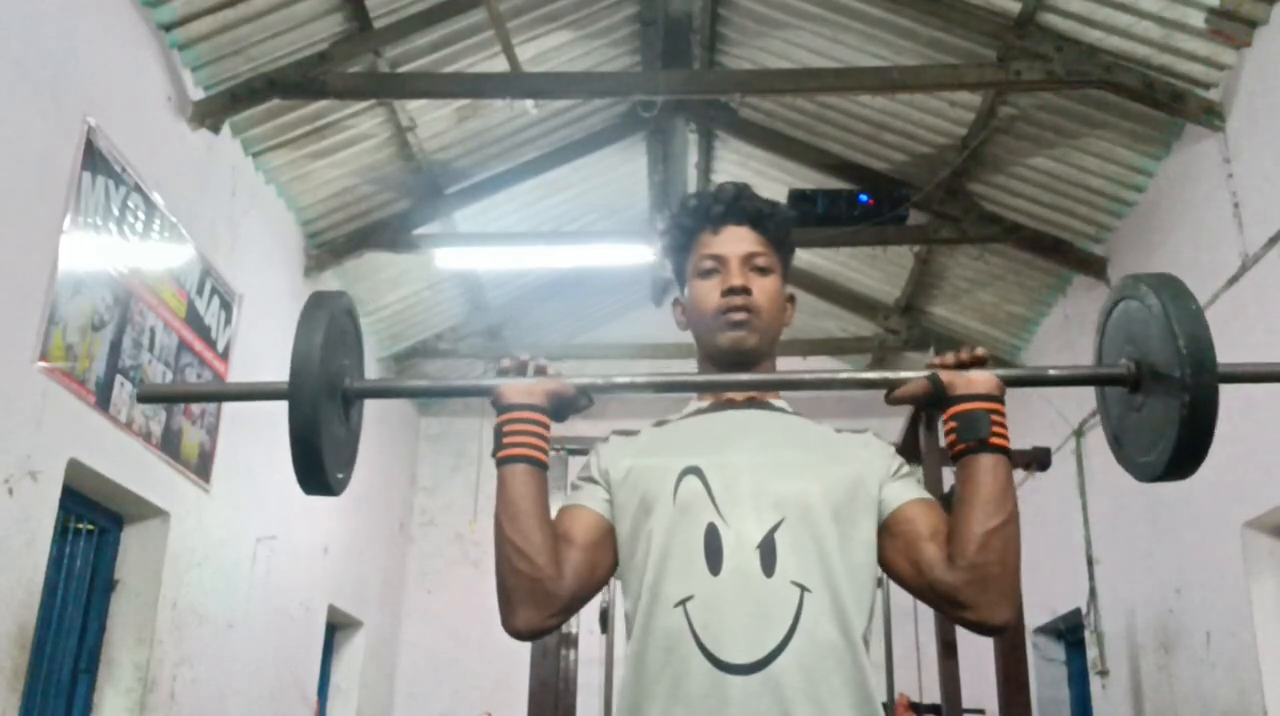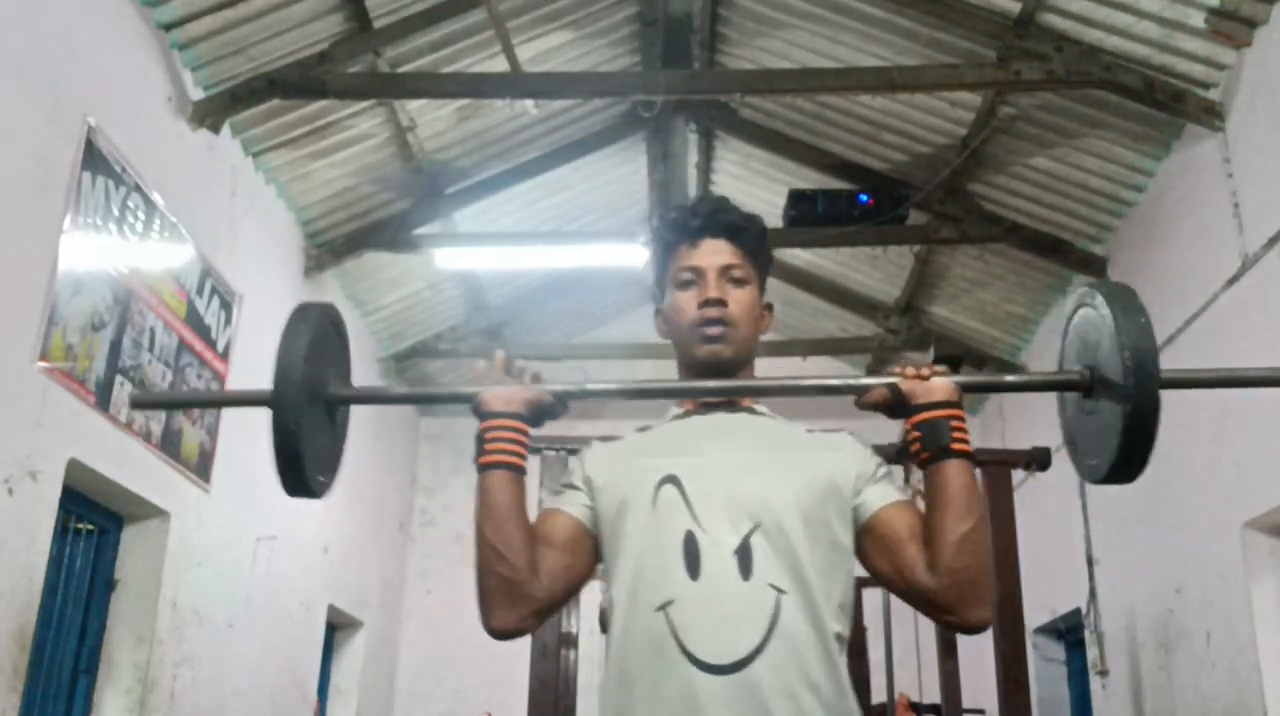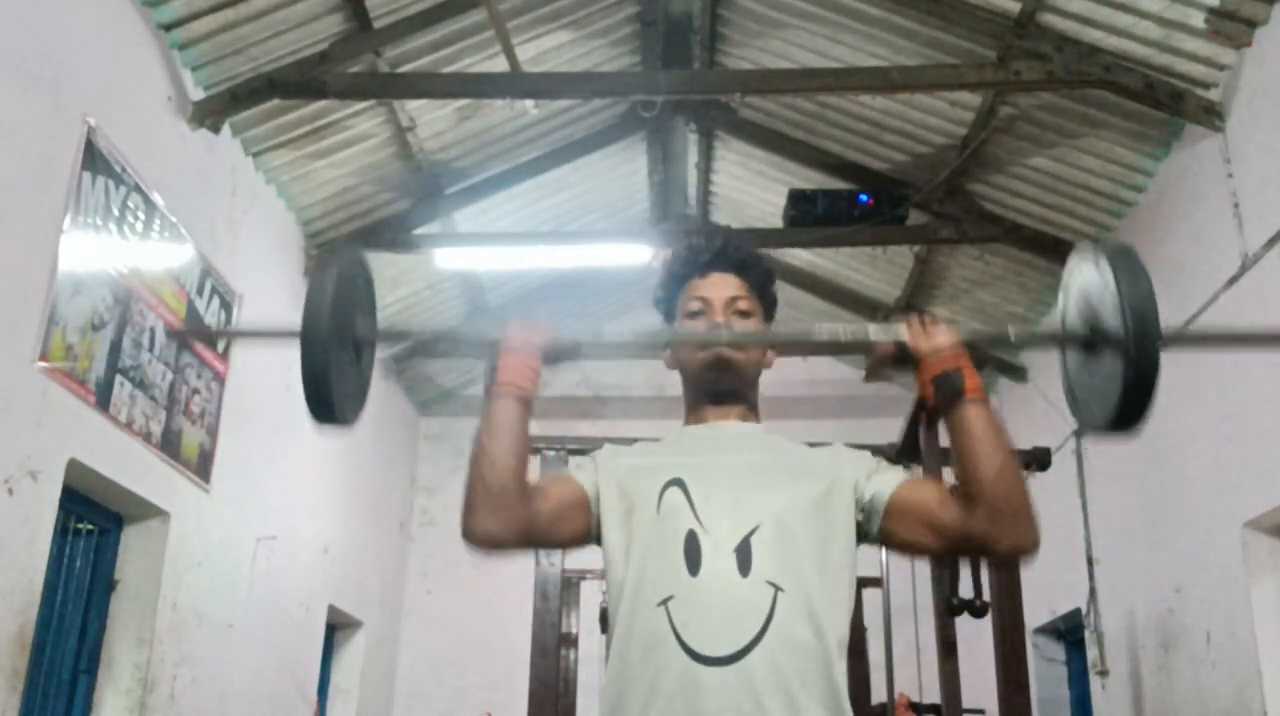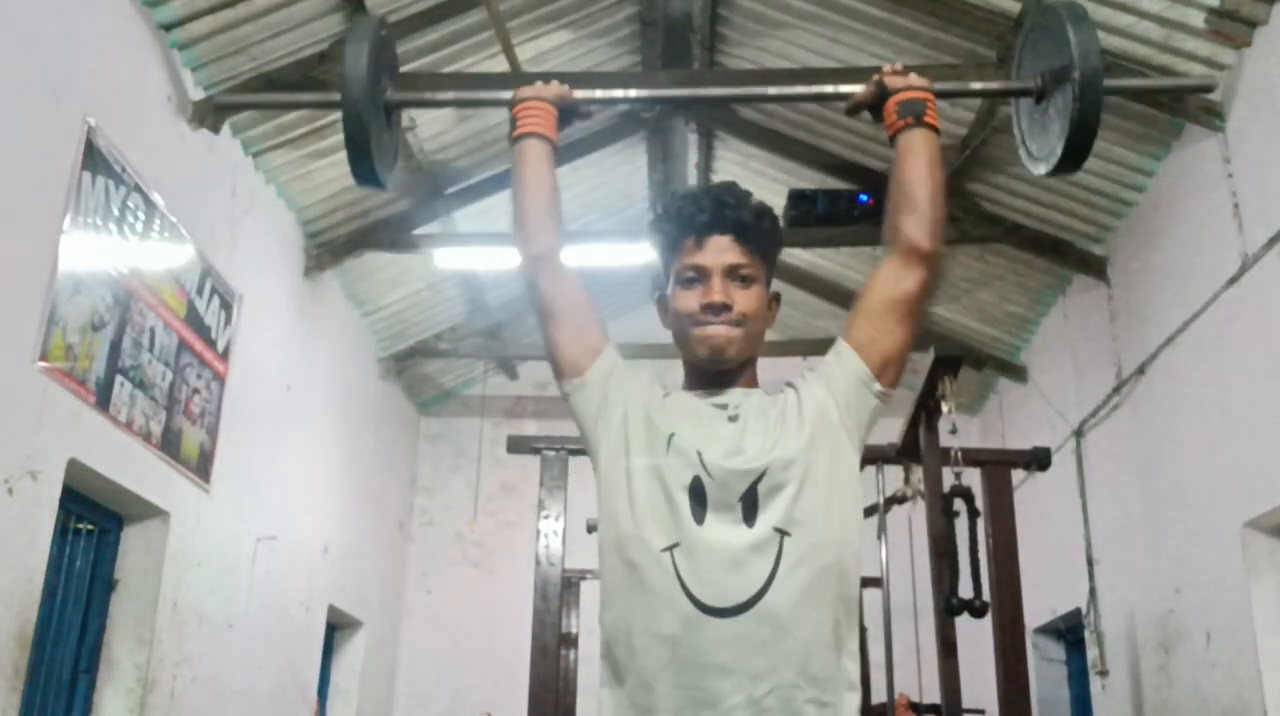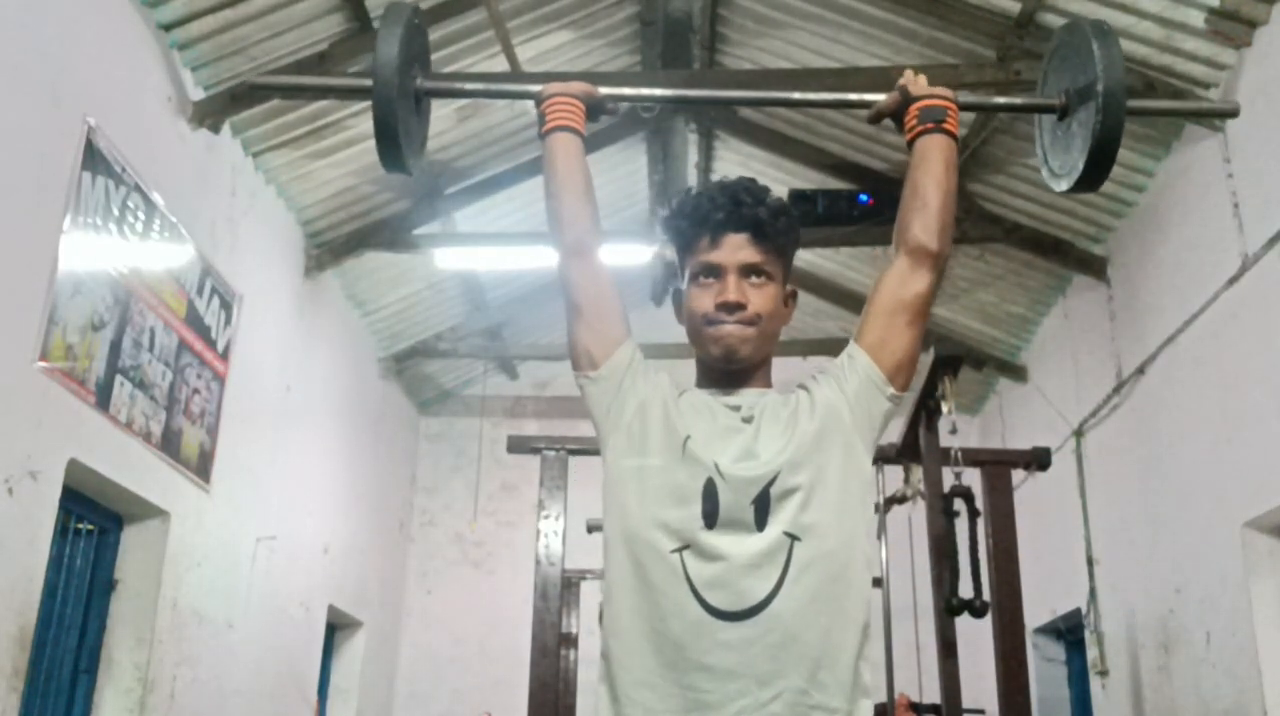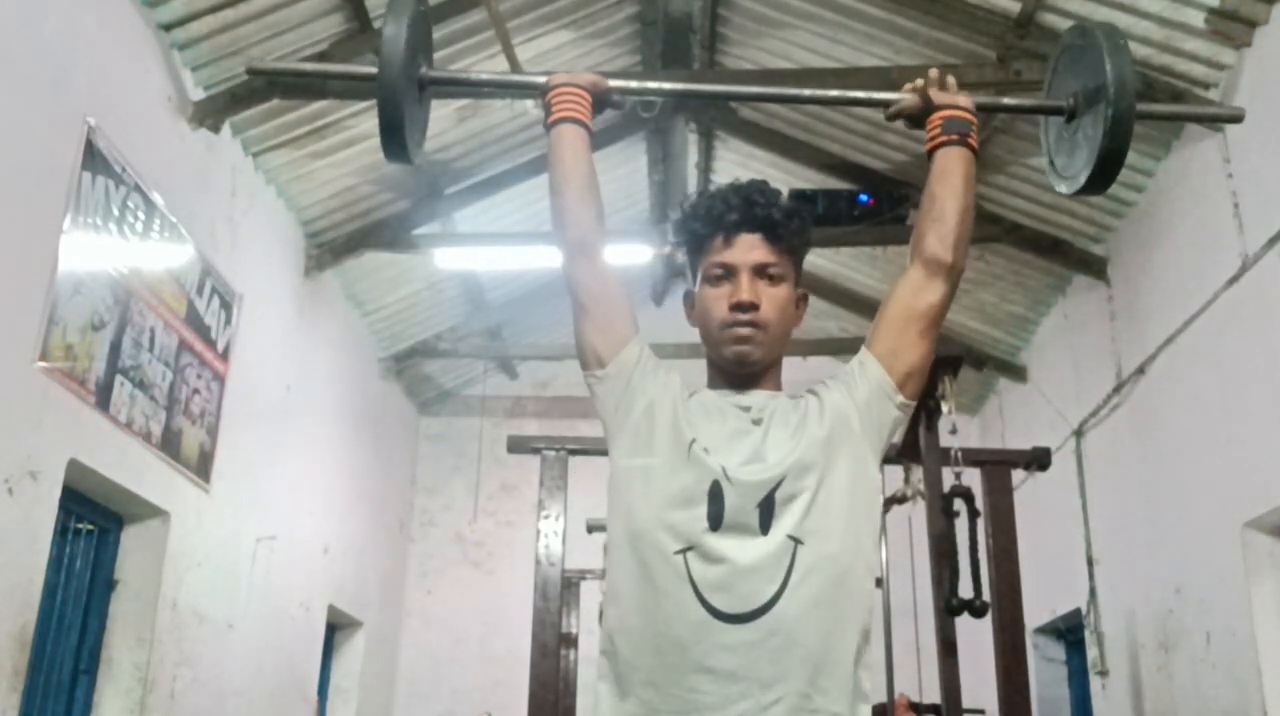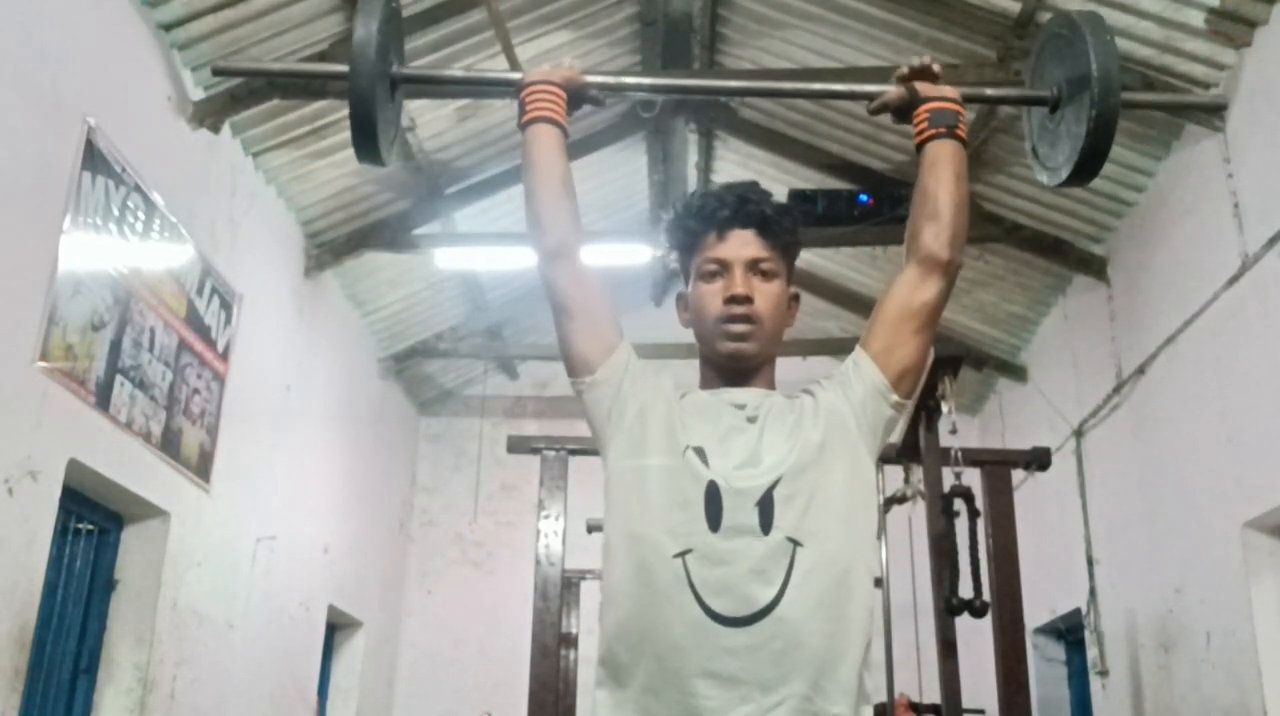
dt=0.7s
person 1, frame 1
left shoulder: (863, 458)
right shoulder: (622, 460)
left elbow: (983, 600)
right elbow: (533, 607)
left wrist: (977, 413)
right wrist: (522, 424)
person 1, frame 2
left shoulder: (840, 459)
right shoulder: (606, 465)
left elbow: (964, 601)
right elbow: (512, 607)
left wrist: (939, 421)
right wrist: (501, 431)
person 1, frame 3
left shoulder: (838, 472)
right shoulder: (618, 472)
left elbow: (1006, 533)
right elbow: (493, 523)
left wrist: (953, 377)
right wrist: (514, 375)
person 1, frame 4
left shoulder: (826, 411)
right shoulder: (623, 413)
left elbow: (913, 251)
right elbow: (544, 263)
left wrist: (912, 113)
right wrist: (535, 121)
person 1, frame 5
left shoulder: (838, 414)
right shoulder: (636, 409)
left elbow: (920, 255)
right elbow: (578, 252)
left wrist: (931, 118)
right wrist: (563, 116)
person 1, frame 6
left shoulder: (846, 420)
right shoulder: (644, 410)
left elbow: (935, 266)
right elbow: (583, 254)
left wrist: (952, 128)
right wrist: (568, 107)
person 1, frame 7
left shoulder: (842, 418)
right shoulder: (637, 413)
left elbow: (933, 263)
right elbow: (560, 258)
left wrist: (940, 119)
right wrist: (544, 108)
